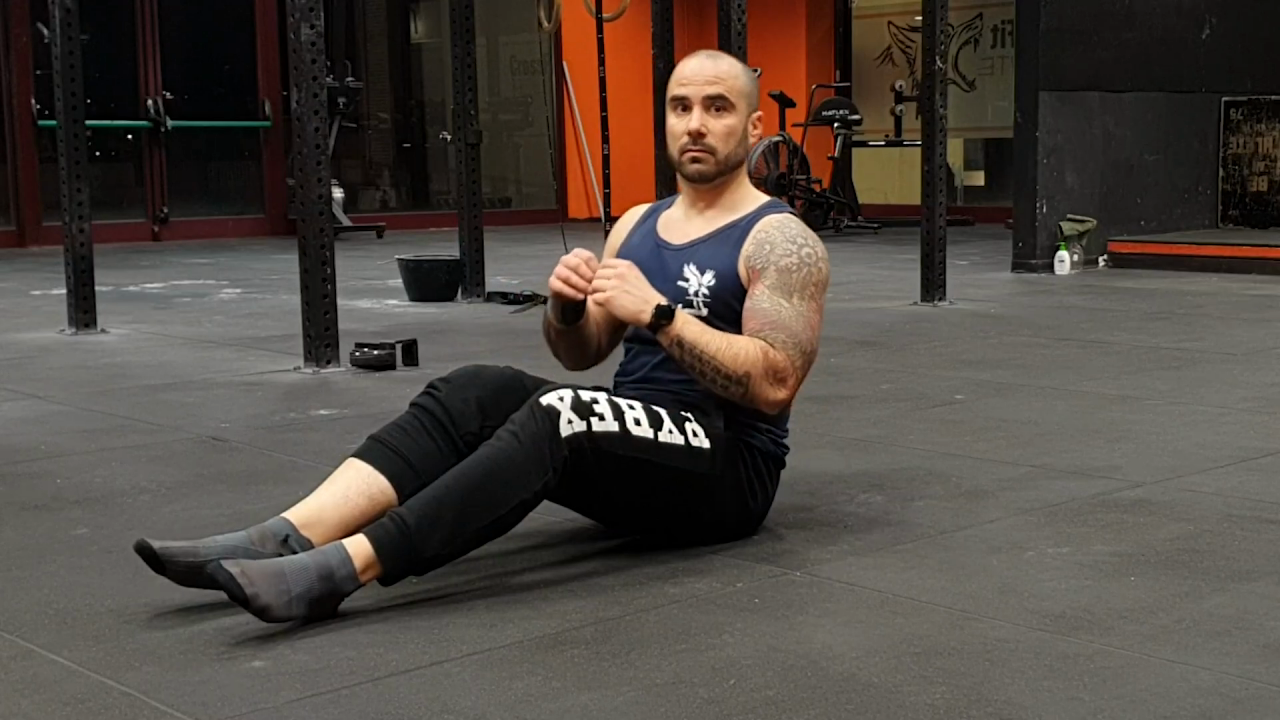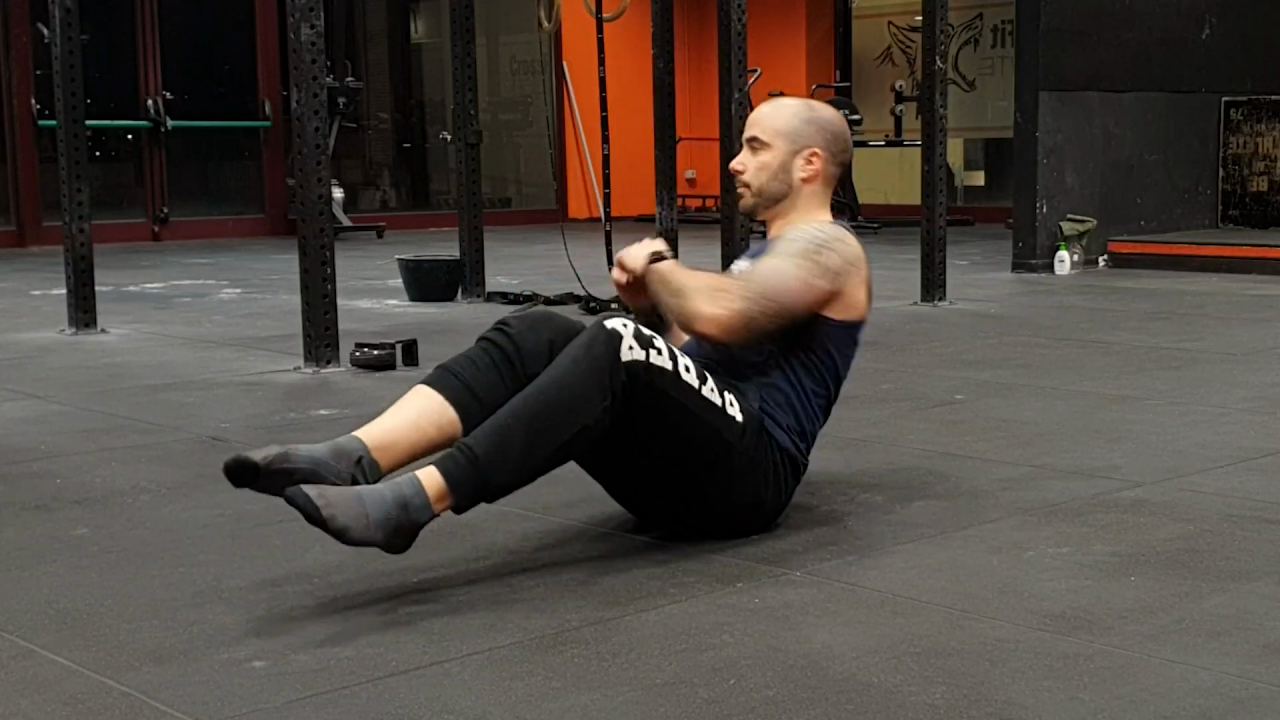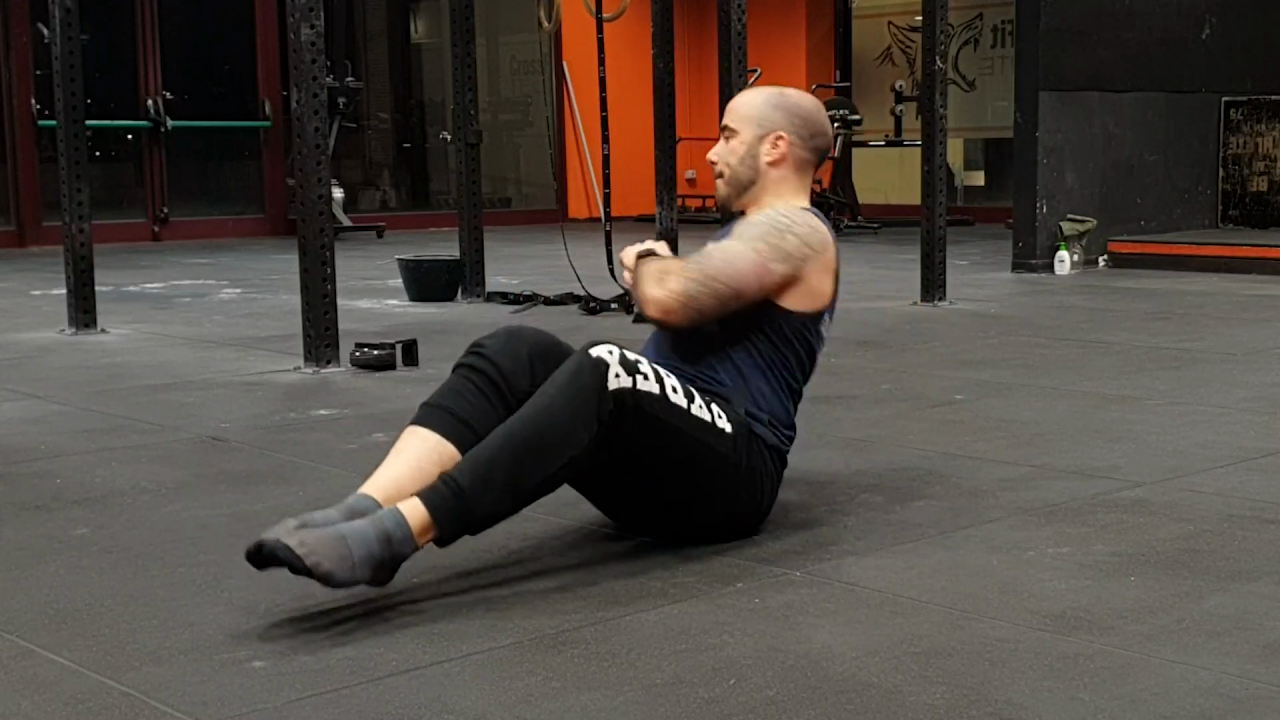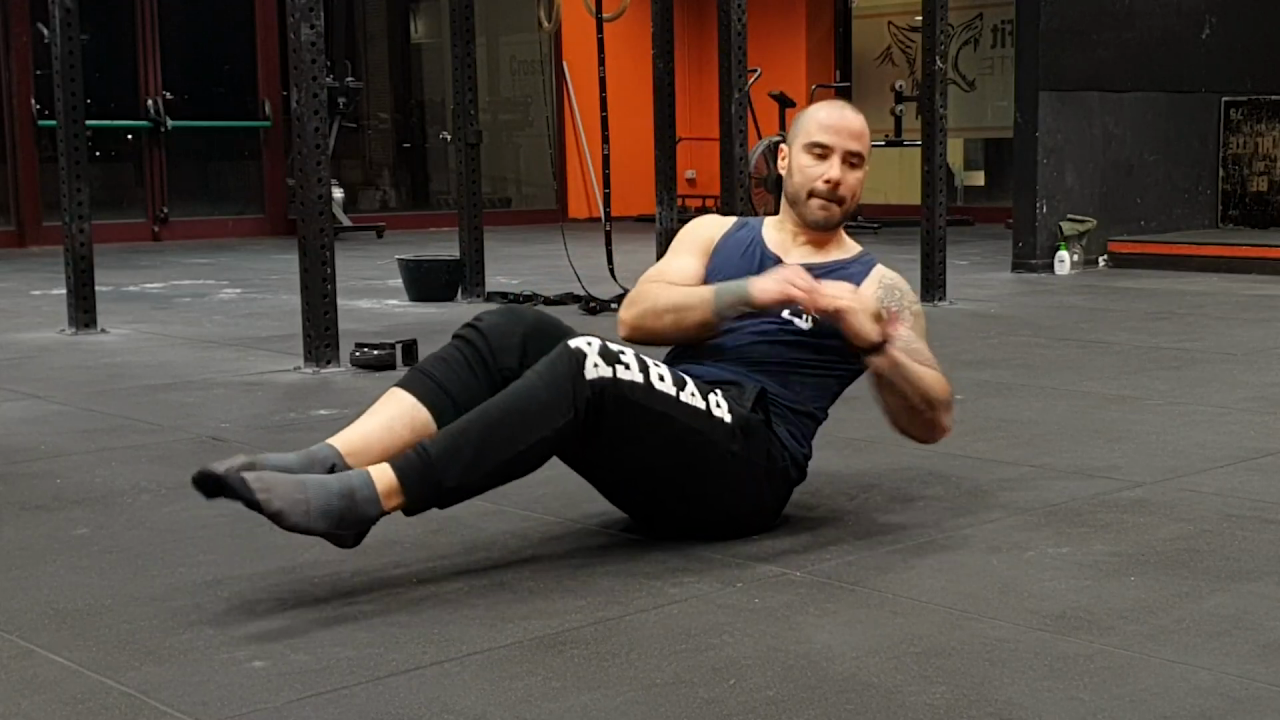
dt=1s
person 1, frame 1
left shoulder: (781, 242)
right shoulder: (638, 224)
left elbow: (773, 385)
right elbow: (581, 355)
left wrist: (656, 313)
right wrist: (568, 305)
left hip: (725, 472)
right hip: (631, 442)
left knee: (560, 417)
right knee: (476, 393)
left ankle: (340, 568)
right ankle: (282, 540)
person 1, frame 2
left shoulder: (825, 247)
right shoulder: (775, 252)
left elbow: (717, 316)
left wrist: (656, 264)
right wrist: (647, 293)
left hip: (744, 470)
right hip: (668, 457)
left knee: (620, 344)
right knee: (536, 336)
left ankle: (413, 500)
right ankle: (349, 461)
person 1, frame 3
left shoulder: (792, 231)
right shoulder: (756, 233)
left elbow: (664, 298)
left wrist: (649, 259)
right wrist: (653, 268)
left hip: (727, 469)
right hip: (645, 450)
left knee: (606, 371)
right knee: (516, 353)
left ankle: (395, 533)
right ankle: (362, 511)
person 1, frame 4
left shoulder: (878, 287)
right shoulder: (717, 235)
left elbow: (931, 420)
right elbow: (637, 320)
left wrist: (872, 337)
right wrist: (752, 294)
left hip: (743, 465)
right hip: (659, 444)
left knee: (589, 367)
right knee: (515, 332)
left ankle: (363, 497)
right ankle: (328, 464)
